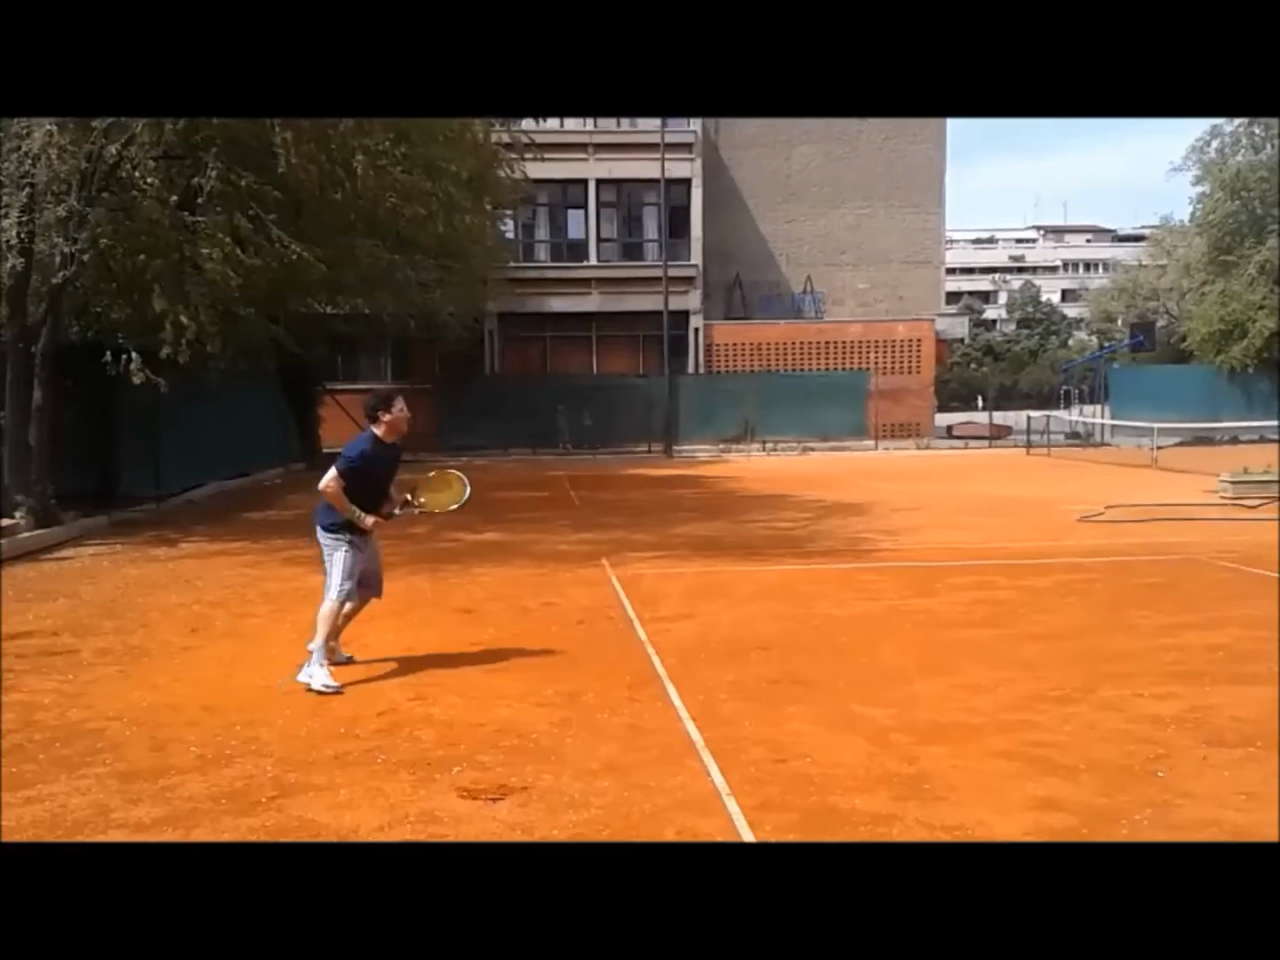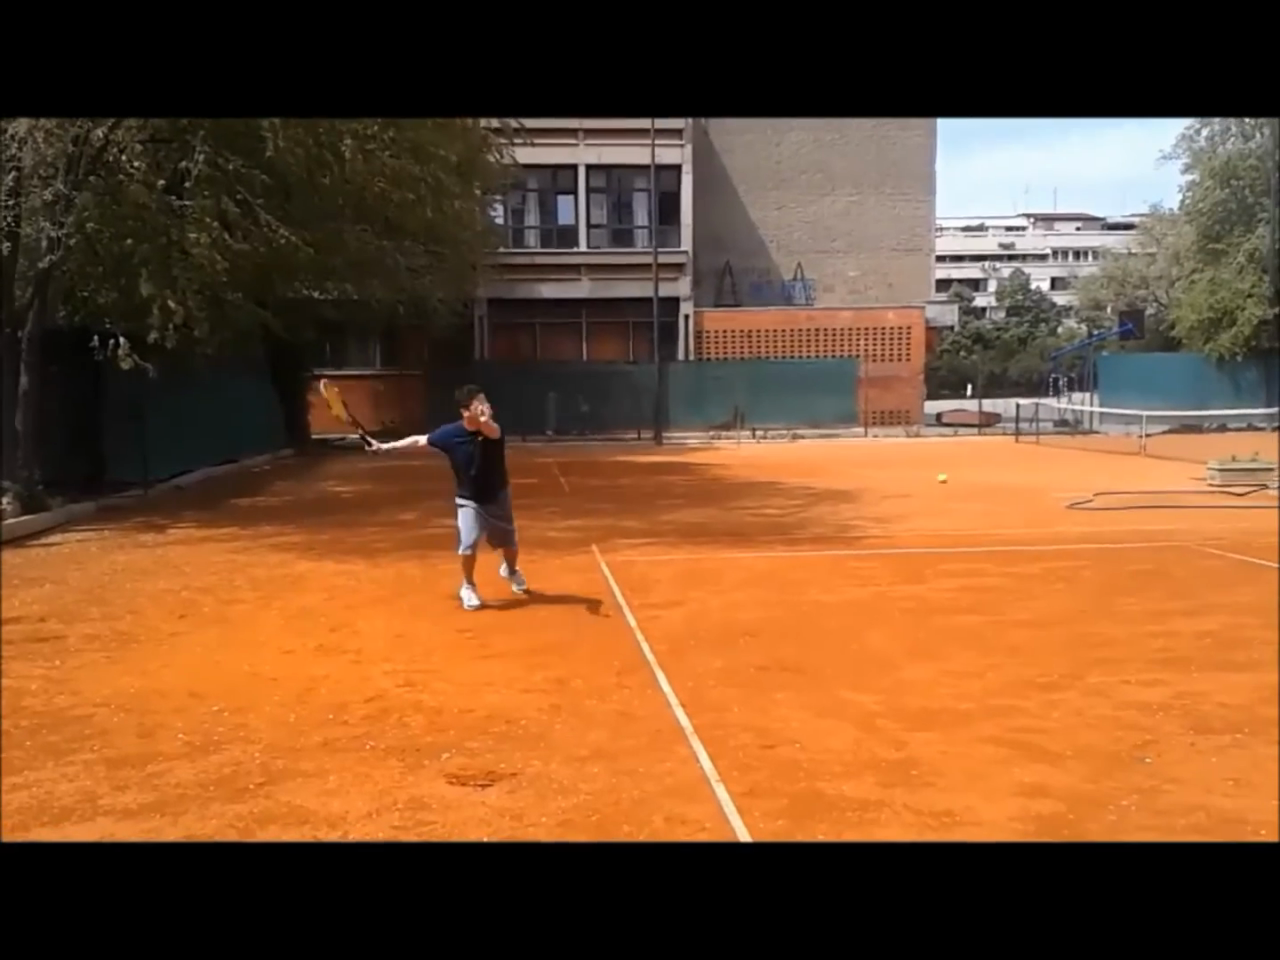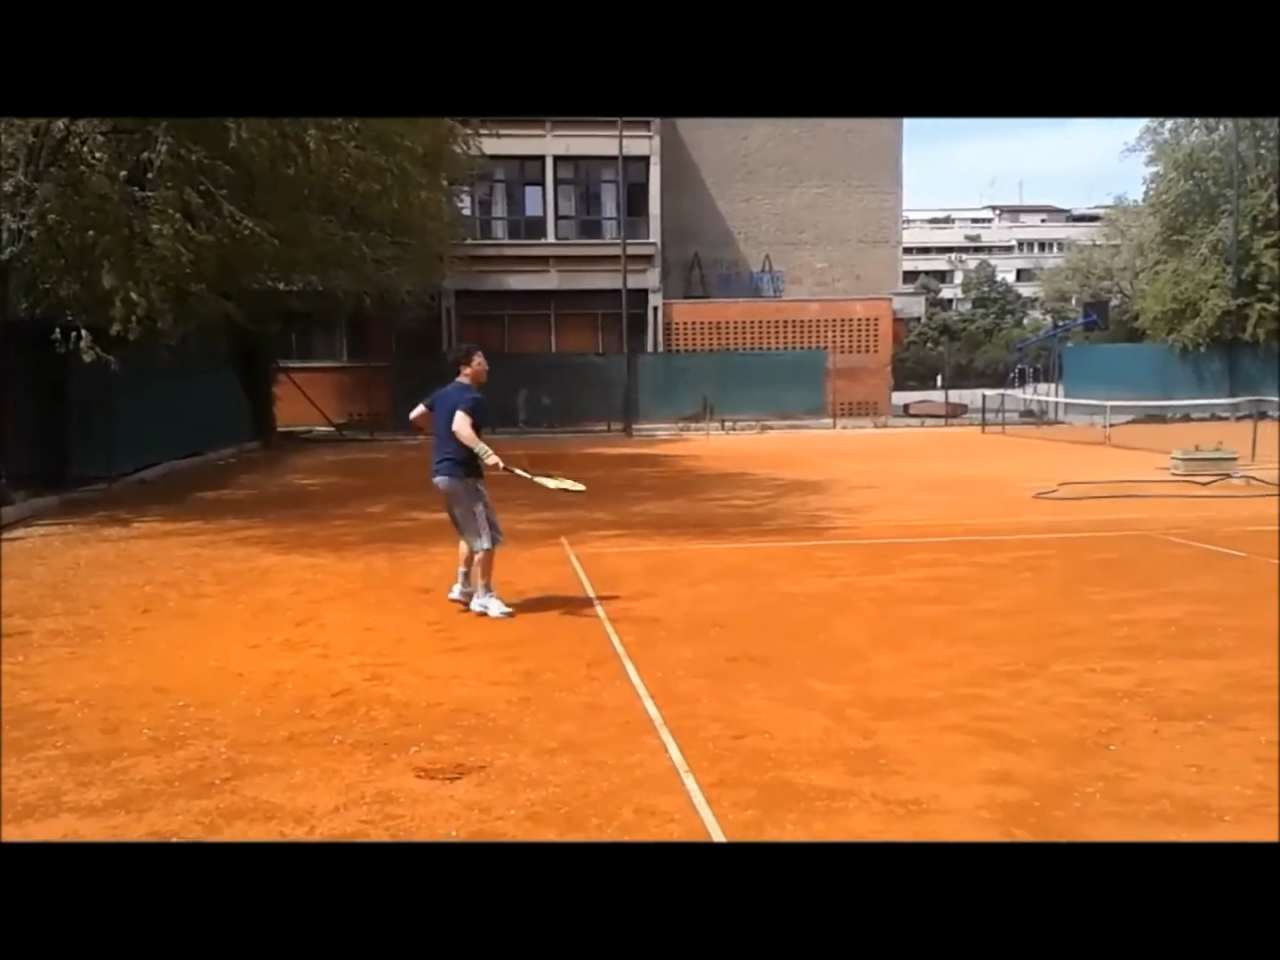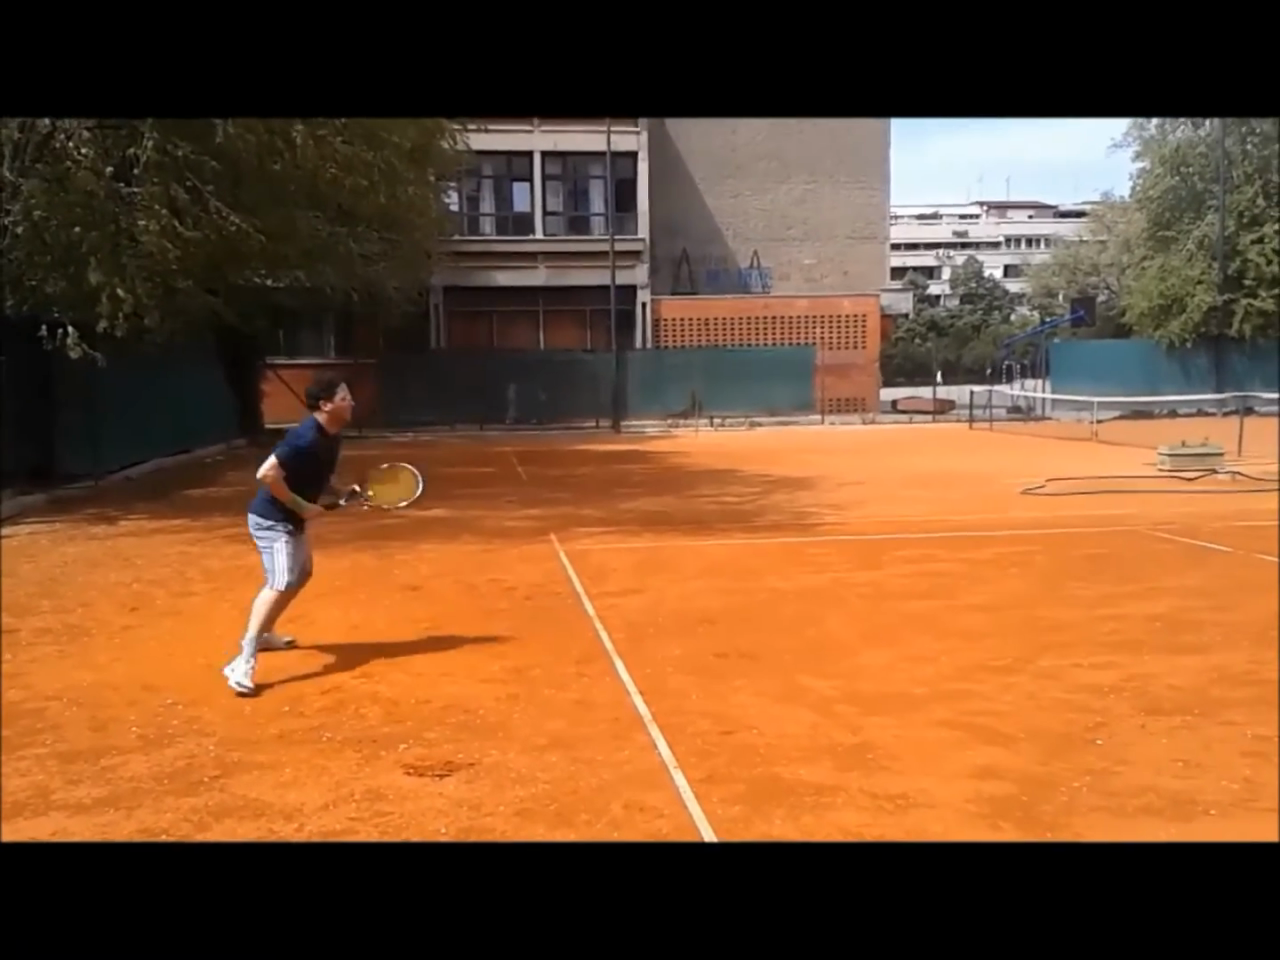
dt=1s
person 1, frame 1
left shoulder: (392, 450)
right shoulder: (361, 451)
right elbow: (327, 487)
left wrist: (399, 498)
right wrist: (358, 517)
left hip: (362, 532)
right hip: (339, 531)
left knee: (368, 589)
right knee: (341, 593)
left ankle: (326, 645)
right ankle: (313, 666)
person 1, frame 2
left shoulder: (491, 429)
right shoulder: (449, 434)
left elbow: (493, 431)
right elbow: (419, 441)
left wrist: (486, 422)
right wrist: (385, 447)
left hip: (498, 498)
right hip: (469, 501)
left knee: (509, 545)
right knee: (468, 546)
left ankle: (511, 570)
right ankle: (468, 587)
person 1, frame 3
left shoulder: (444, 393)
right shoulder: (472, 397)
left elbow: (414, 417)
right elbow: (461, 428)
right wrist: (487, 454)
left hip: (443, 473)
right hip: (461, 475)
left knee: (469, 533)
right knee: (487, 536)
left ankle: (465, 588)
right ankle: (484, 597)
person 1, frame 4
left shoulder: (331, 439)
right shoulder: (305, 438)
right elbow: (266, 475)
left wrist: (341, 492)
right wrist: (301, 505)
left hip: (292, 521)
right hip: (271, 519)
left knee: (299, 576)
right knee: (282, 583)
left ankle: (266, 635)
right ankle: (243, 661)
